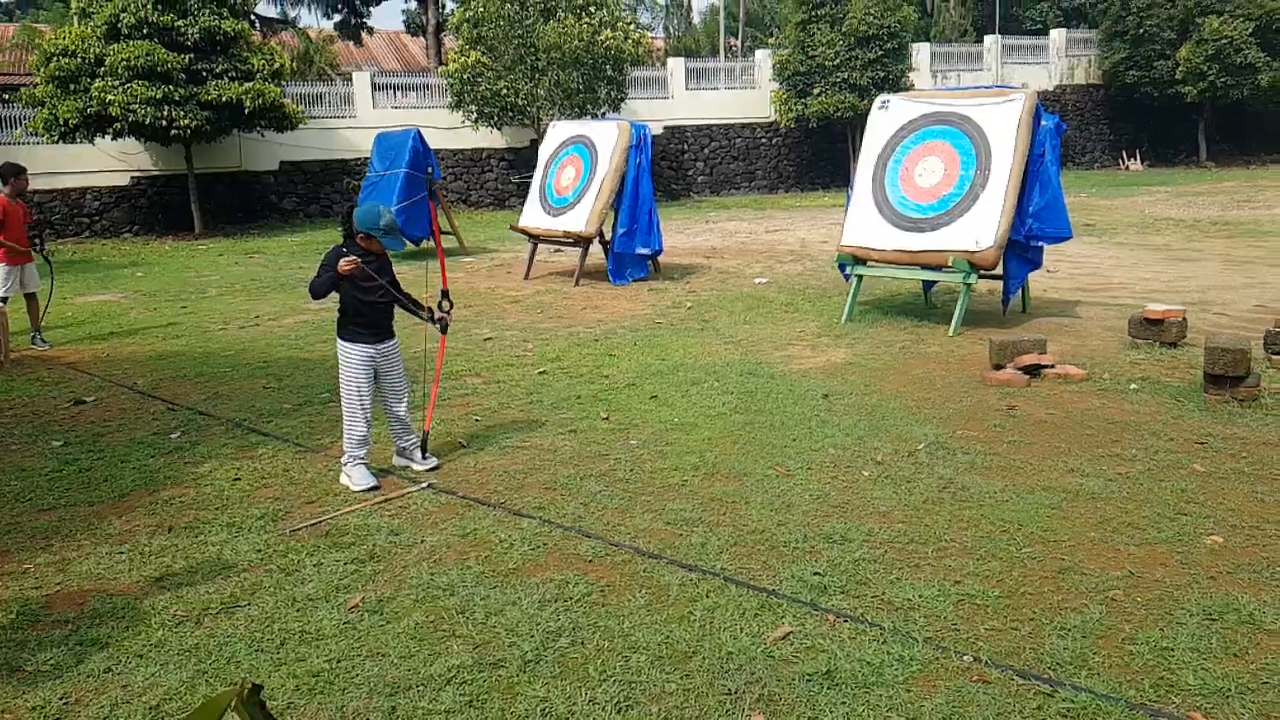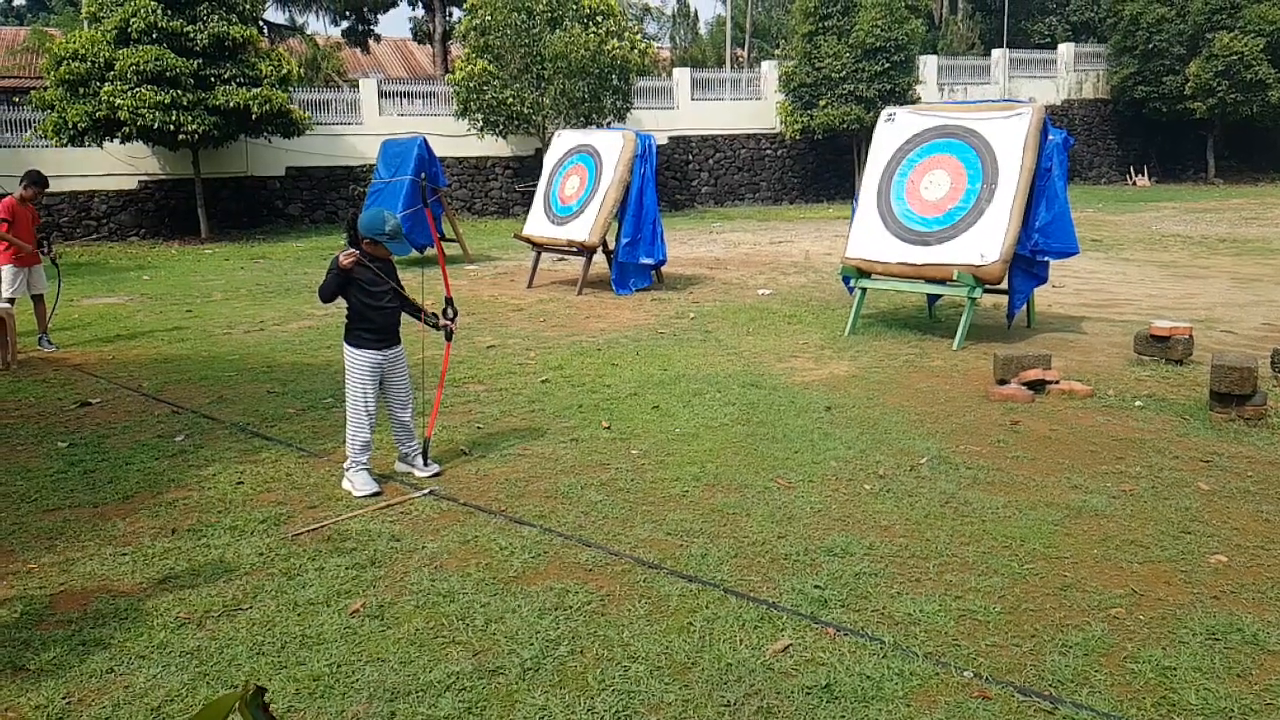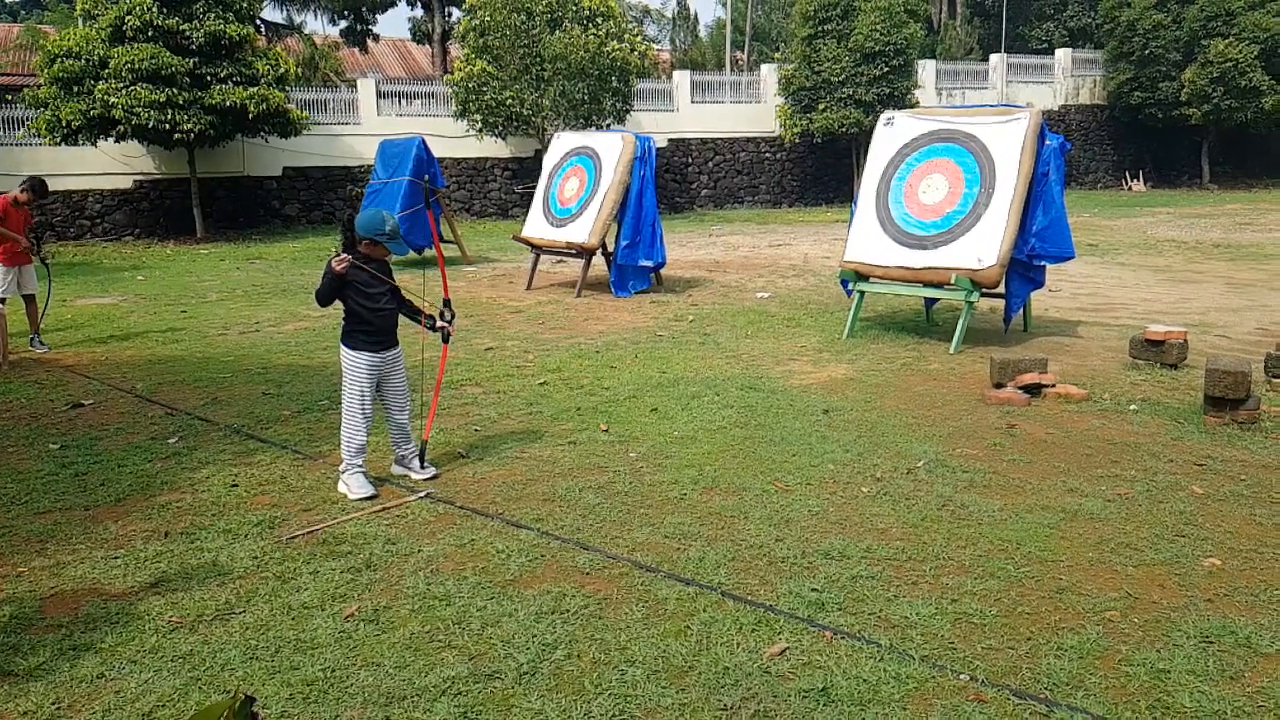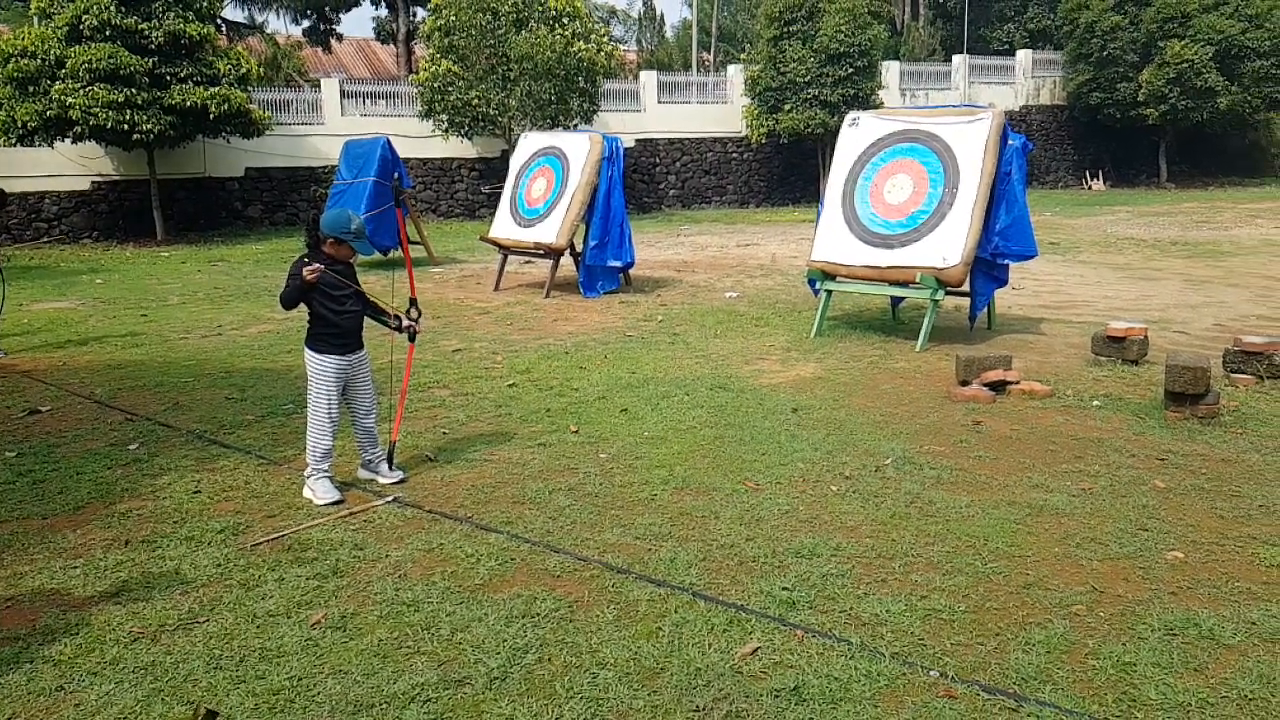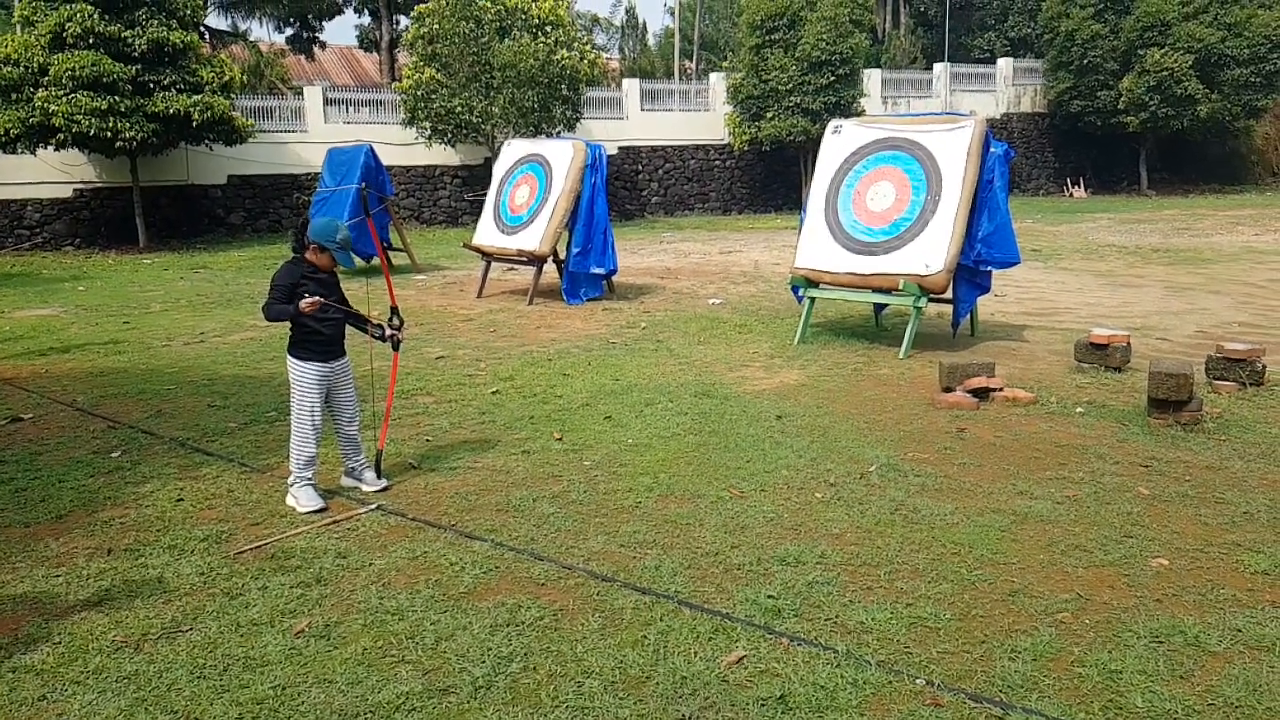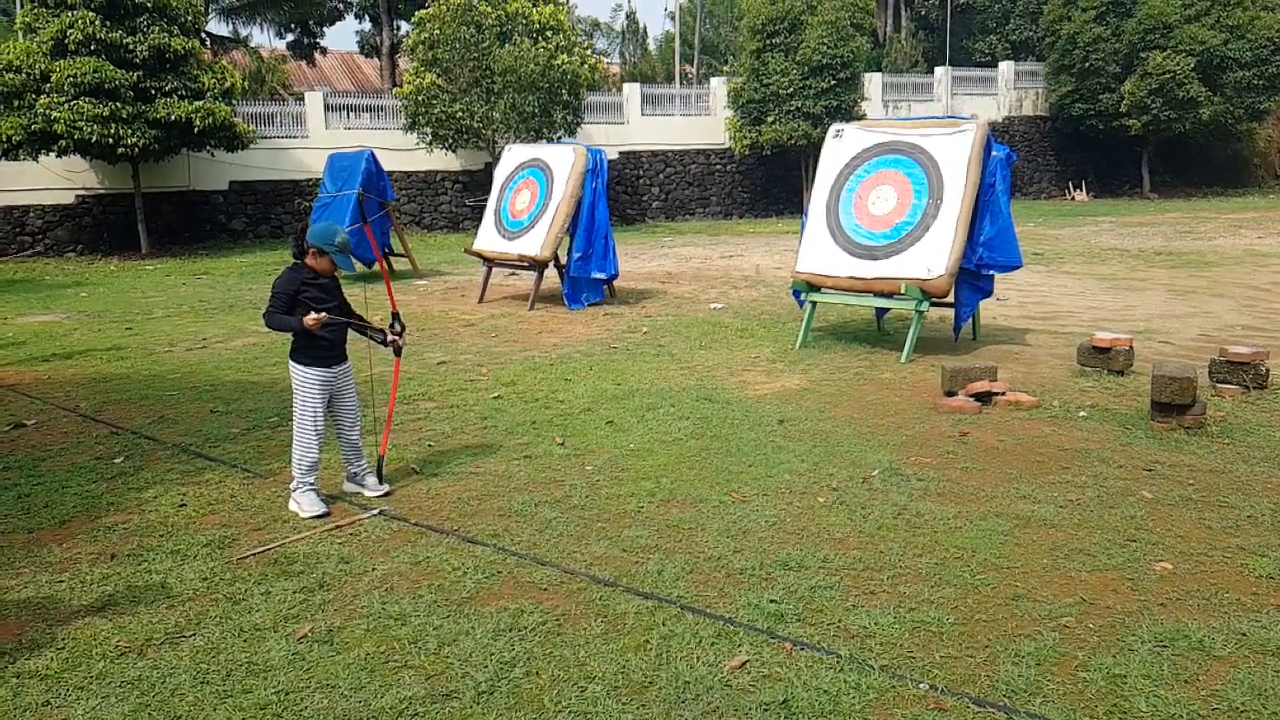
dt=0.5s
person 1, frame 1
left shoulder: (381, 259)
right shoulder: (339, 255)
left elbow: (397, 293)
right elbow: (316, 291)
left wrist: (428, 313)
right wrist: (337, 273)
left hip: (387, 342)
right hip: (355, 345)
left knee: (398, 400)
right knee: (358, 406)
left ankle: (407, 449)
right ankle: (353, 464)
person 1, frame 2
left shoulder: (386, 265)
right shoulder: (348, 262)
left elbow: (403, 299)
right elbow: (326, 295)
left wrist: (433, 320)
right wrist: (341, 270)
left hip: (393, 347)
right hip: (362, 351)
left knee: (402, 406)
right knee: (362, 411)
left ankle: (410, 455)
right ankle: (356, 470)
person 1, frame 3
left shoulder: (381, 266)
right shoulder: (343, 264)
left elbow: (399, 300)
right elbow: (323, 300)
left wrist: (430, 322)
right wrist: (334, 276)
left hip: (390, 350)
right hip: (359, 353)
left knee: (399, 408)
right knee: (358, 413)
left ankle: (406, 458)
right ankle: (351, 472)
person 1, frame 4
left shoulder: (346, 267)
right shoulder: (306, 265)
left elbow: (363, 302)
right elbow: (287, 302)
left wrist: (397, 322)
right wrist: (304, 283)
left hip: (356, 353)
right hip: (325, 356)
left knee: (365, 412)
right knee: (324, 418)
left ankle: (373, 462)
right ankle: (317, 477)
person 1, frame 5
left shoulder: (329, 276)
right shoulder: (290, 272)
left elbow: (345, 311)
right elbow: (270, 310)
left wrist: (379, 331)
right wrist: (298, 310)
left hip: (338, 360)
right hip: (307, 364)
left knee: (348, 419)
right knee: (307, 425)
left ankle: (356, 469)
right ankle: (300, 485)
person 1, frame 6
left shoulder: (330, 280)
right shoulder: (291, 279)
left elbow: (348, 315)
right elbow: (271, 317)
left wrist: (382, 336)
right wrist: (302, 323)
left hip: (340, 365)
right hip: (309, 369)
left knee: (350, 424)
right knee: (310, 431)
left ankle: (357, 475)
right ankle: (302, 490)
